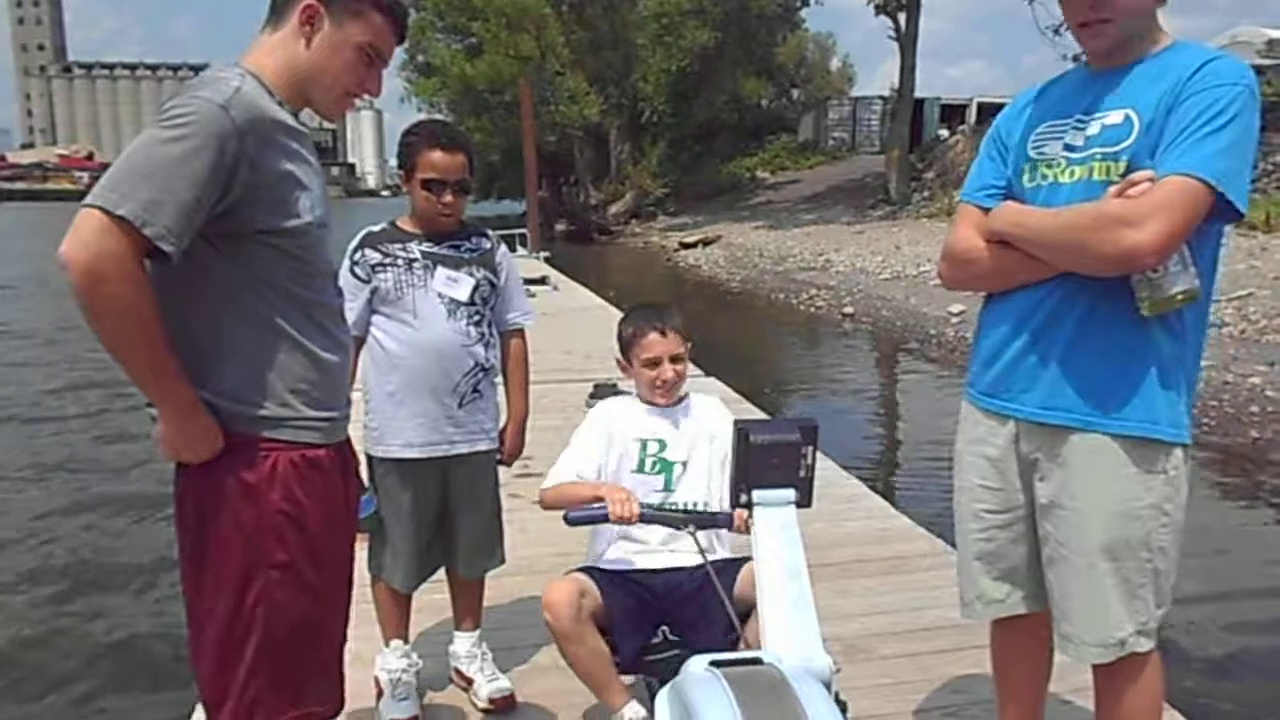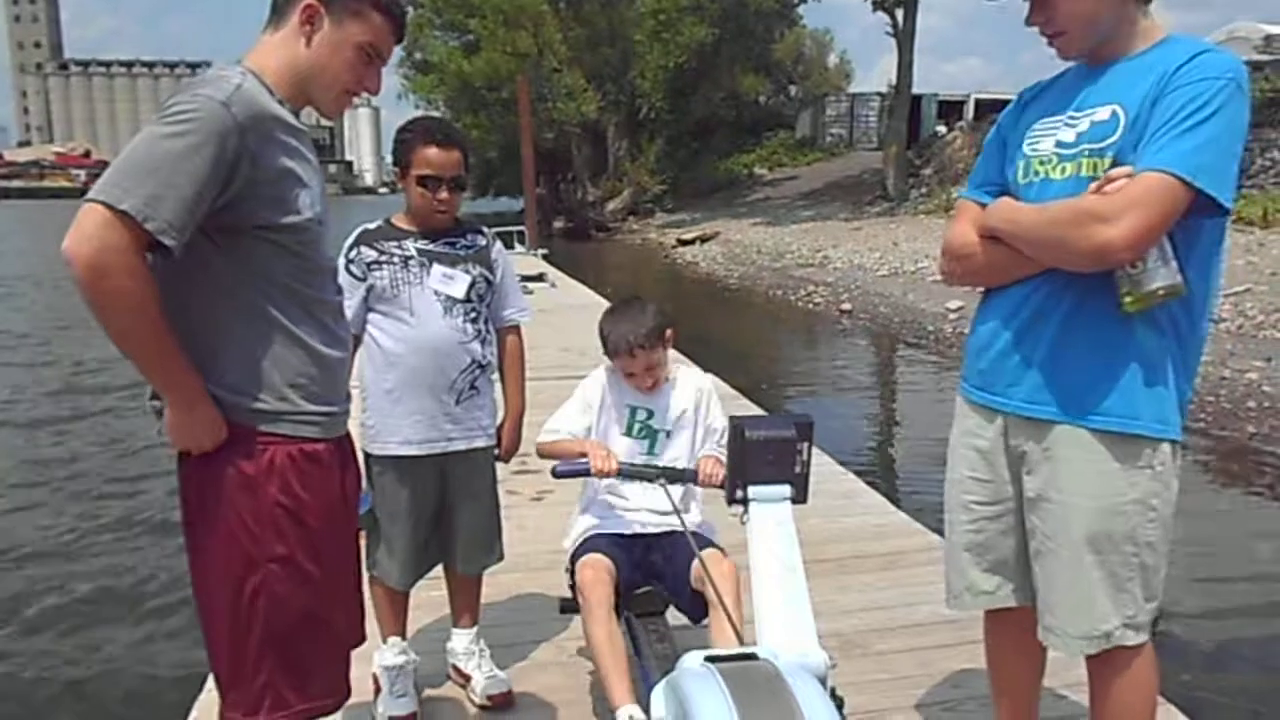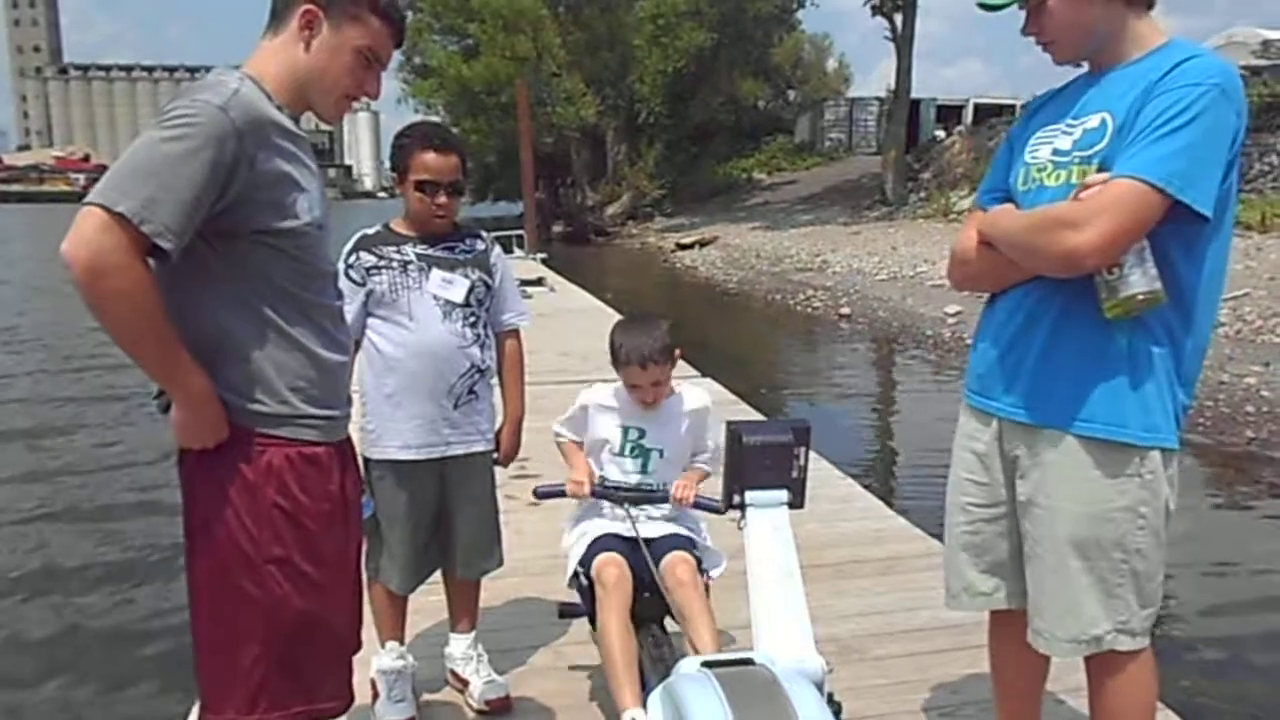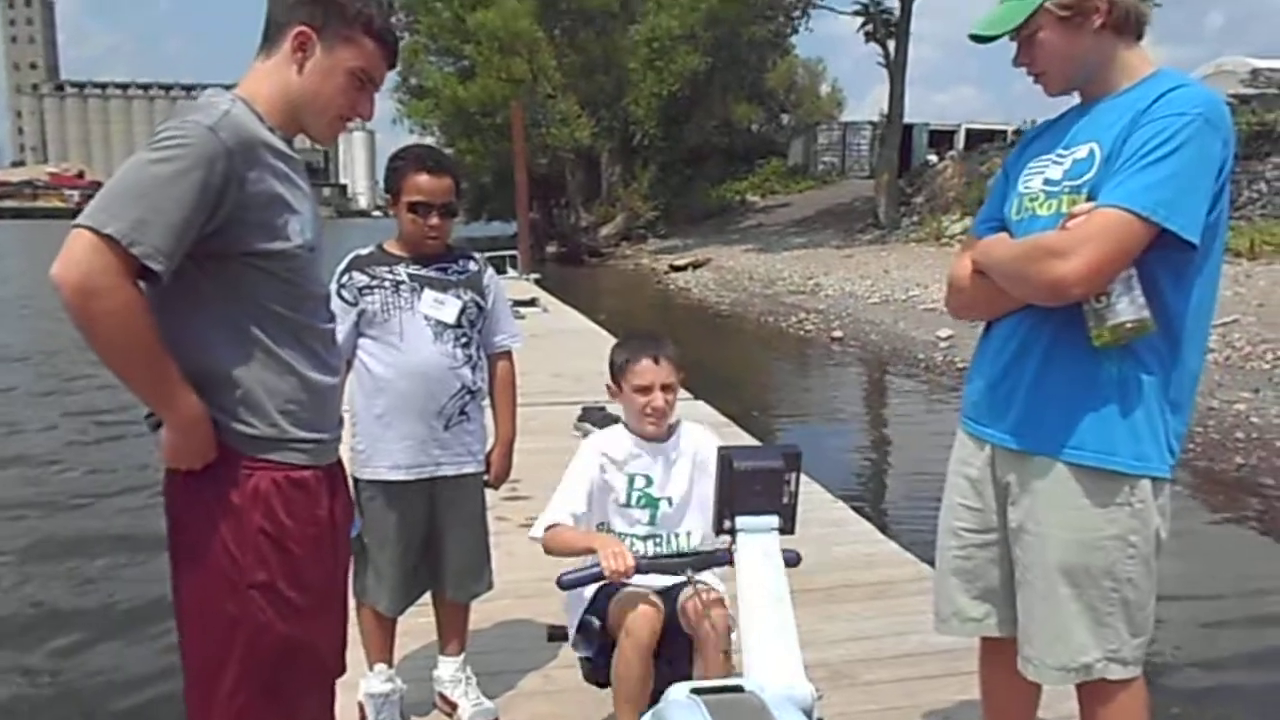
dt=0.3s
person 1, frame 1
left shoulder: (1212, 83)
right shoulder: (1031, 110)
left elbow: (1142, 236)
right elbow: (958, 261)
left wrist: (1016, 221)
right wrist: (1088, 236)
left hip: (1117, 411)
right hip: (998, 398)
left knee: (1119, 636)
right knee: (1014, 605)
person 1, frame 2
left shoulder: (1200, 78)
right shoulder: (1033, 105)
left elbow: (1116, 231)
right elbow: (958, 255)
left wrist: (1009, 217)
right wrist: (1070, 232)
left hip: (1106, 407)
right hip: (992, 391)
left knee: (1111, 628)
right knee: (1006, 599)
person 1, frame 3
left shoulder: (1195, 85)
right shoulder: (1043, 113)
left elbow: (1085, 240)
right elbow: (965, 264)
left wrist: (1003, 224)
right wrist: (1048, 236)
left hip: (1104, 411)
right hip: (995, 397)
left knee: (1108, 635)
right knee: (1009, 605)
person 1, frame 4
left shoulder: (1183, 114)
right shoulder: (1038, 144)
left elbow: (1071, 268)
right elbow: (962, 292)
left wrist: (996, 253)
right wrist: (1040, 265)
left hip: (1096, 442)
right hip: (991, 424)
right knee: (1000, 634)
person 2, frame 1
left shoulder: (281, 132)
right shoulder: (224, 113)
right elbow: (92, 253)
left wrist: (329, 435)
right wrist: (182, 411)
left hip: (308, 454)
right hip: (259, 466)
person 2, frame 2
left shoulder: (280, 129)
right shoulder: (224, 108)
right elbow: (96, 246)
left wrist: (326, 438)
right wrist: (187, 401)
left hip: (310, 447)
right hip: (260, 456)
person 2, frame 3
left shoulder: (281, 135)
right shoulder: (224, 114)
right elbow: (95, 250)
left wrist: (329, 439)
right wrist: (194, 398)
left hip: (313, 452)
right hip: (260, 462)
person 2, frame 4
left shoulder: (275, 157)
right shoulder: (216, 136)
right elbow: (85, 271)
left wrist: (319, 470)
right wrist: (185, 418)
left hip: (302, 475)
right hip: (250, 483)
person 3, frame 1
left shoulder: (488, 251)
right shoulder: (372, 251)
left elbow: (512, 336)
right elbow: (343, 340)
left wrist: (517, 418)
left hip: (472, 434)
right hip: (398, 437)
left knee: (470, 550)
right knee: (394, 554)
left ankle: (468, 651)
right ankle: (396, 663)
person 3, frame 2
left shoulder: (483, 248)
right shoulder: (368, 248)
left elbow: (508, 332)
left wrist: (514, 413)
left hip: (469, 430)
right hip: (395, 433)
left knee: (468, 545)
right knee: (392, 549)
left ankle: (465, 645)
right ankle: (393, 658)
person 3, frame 3
left shoulder: (482, 252)
right shoulder: (366, 254)
left elbow: (507, 336)
left wrist: (513, 417)
left hip: (468, 434)
right hip: (394, 438)
left knee: (467, 550)
right knee: (391, 555)
left ankle: (464, 651)
right ankle: (391, 665)
person 3, frame 4
left shoulder: (476, 274)
right shoulder: (359, 274)
left elbow: (499, 359)
left wrist: (505, 440)
left hip: (458, 456)
right hip: (384, 459)
left knee: (456, 572)
right knee: (379, 577)
left ankle: (452, 673)
person 4, frame 1
left shoulder: (711, 413)
right shoulder: (609, 416)
right elbow: (550, 495)
left wrist: (743, 507)
right wrist: (605, 490)
left hip: (699, 568)
right hip: (624, 573)
right knee: (558, 600)
person 4, frame 2
left shoulder: (697, 386)
right shoulder: (601, 385)
left elbow: (716, 448)
right elbow: (545, 444)
left wrist: (713, 462)
right wrist: (589, 446)
left hip: (677, 526)
right hip: (610, 525)
left knee: (723, 573)
right knee: (591, 579)
person 4, frame 3
left shoulder: (695, 405)
right shoulder: (598, 401)
left elbow: (709, 458)
right elbow: (564, 434)
left wrist: (693, 476)
right wrist: (578, 461)
left hip: (672, 527)
right hip: (607, 528)
left knee: (682, 571)
right knee: (613, 576)
person 4, frame 4
left shoulder: (699, 443)
right shoulder: (601, 449)
right elbow: (551, 535)
right wrist: (600, 542)
left hip: (684, 580)
right hip: (613, 584)
left knee: (711, 609)
right knee: (643, 613)
